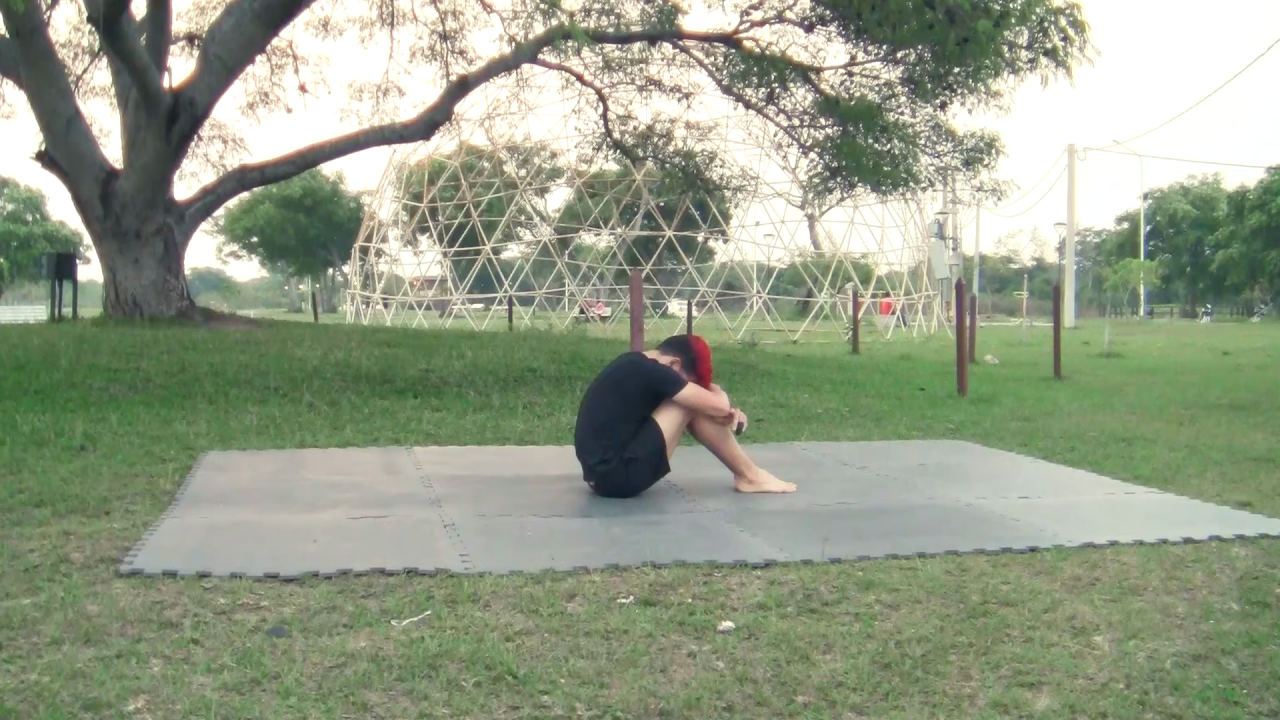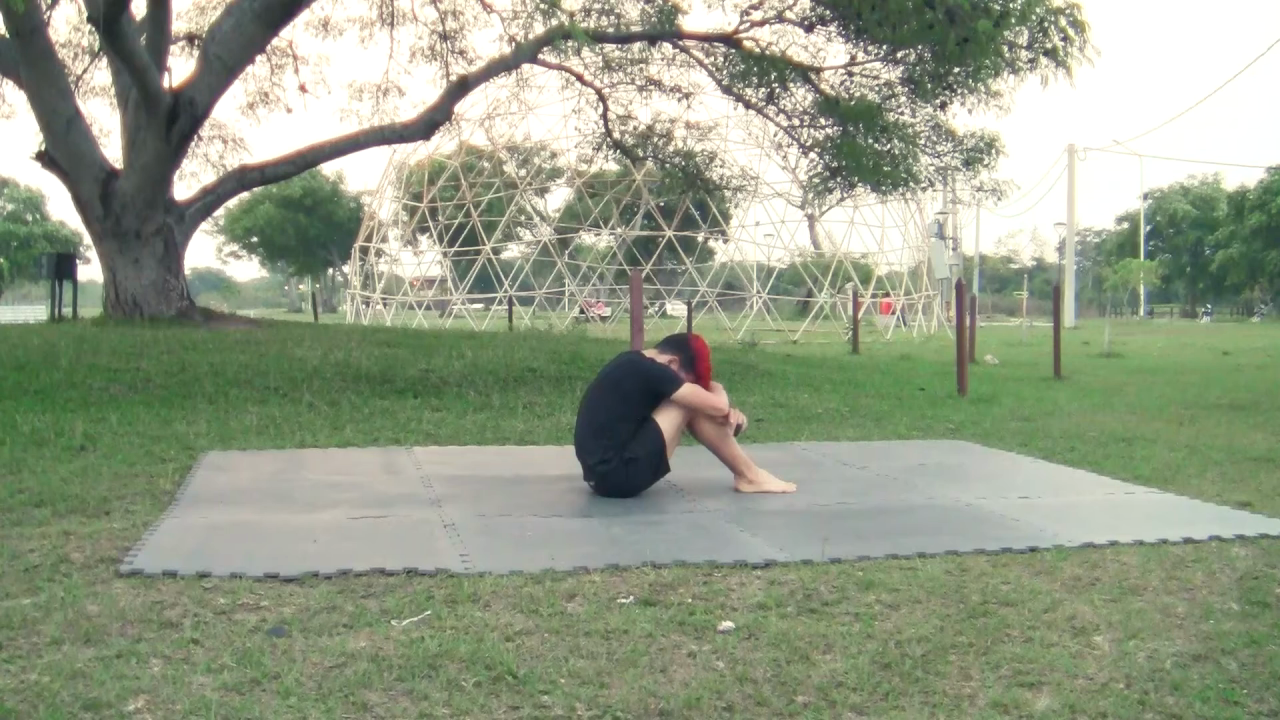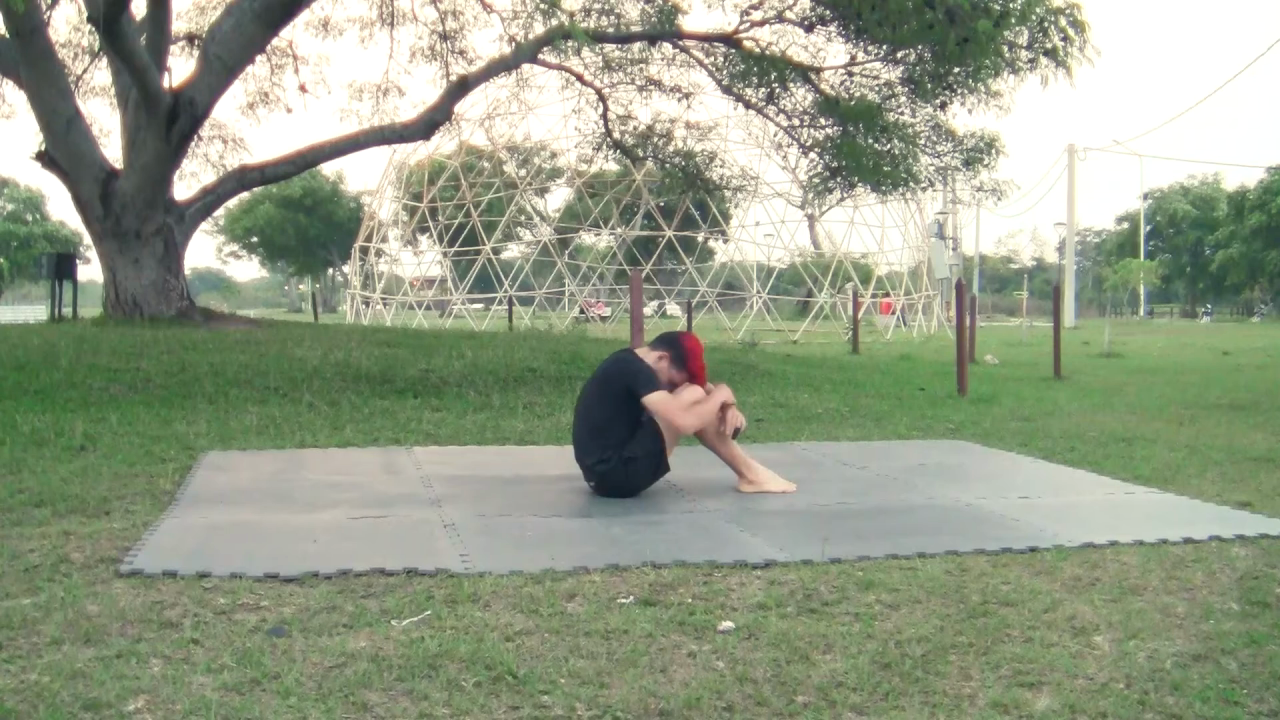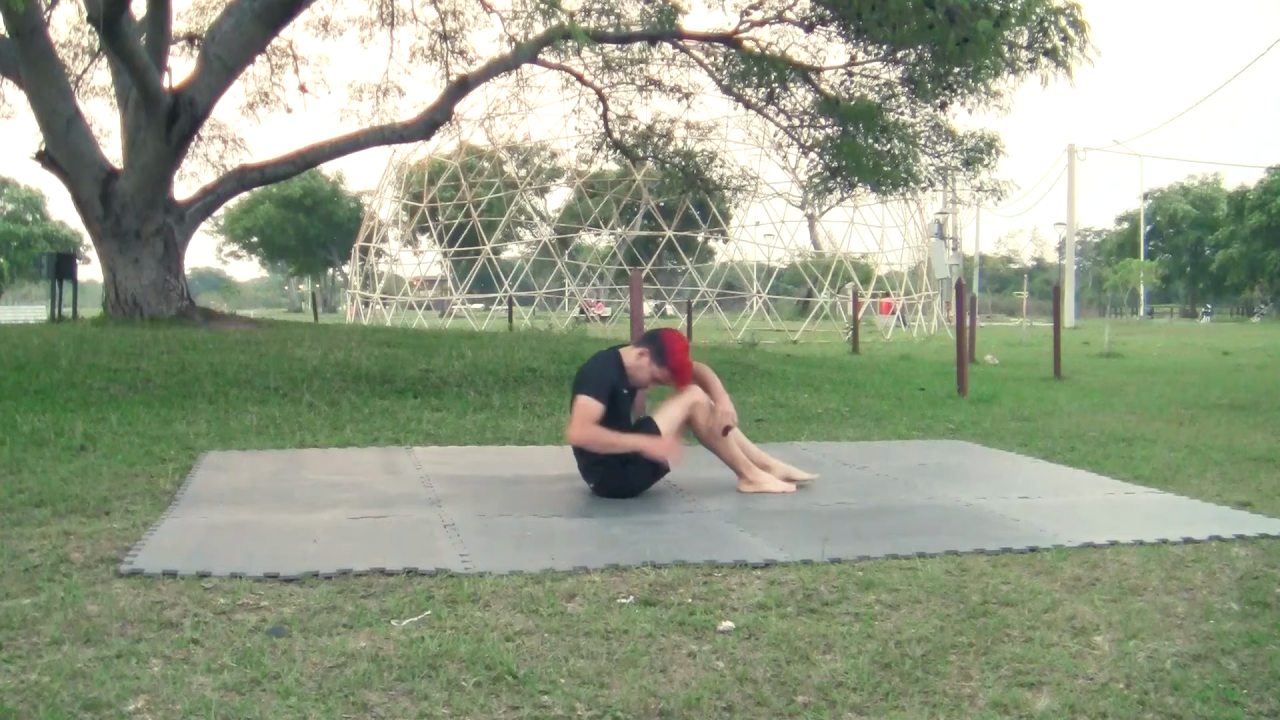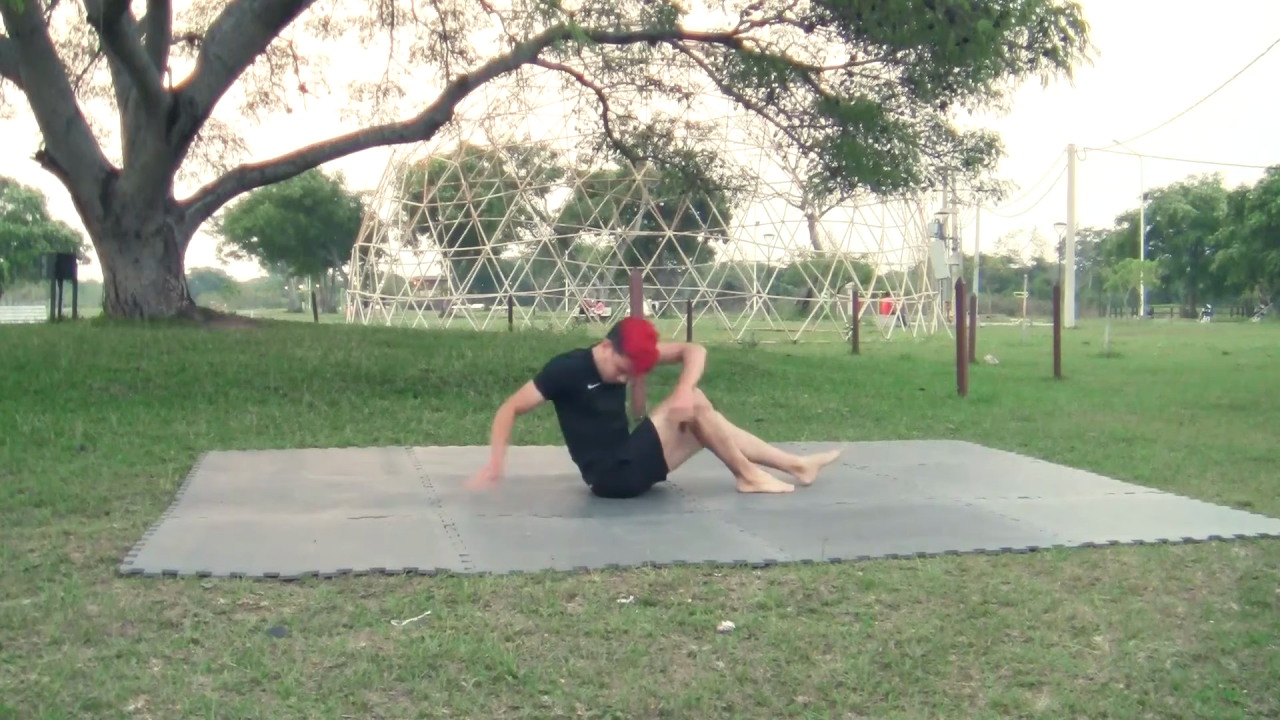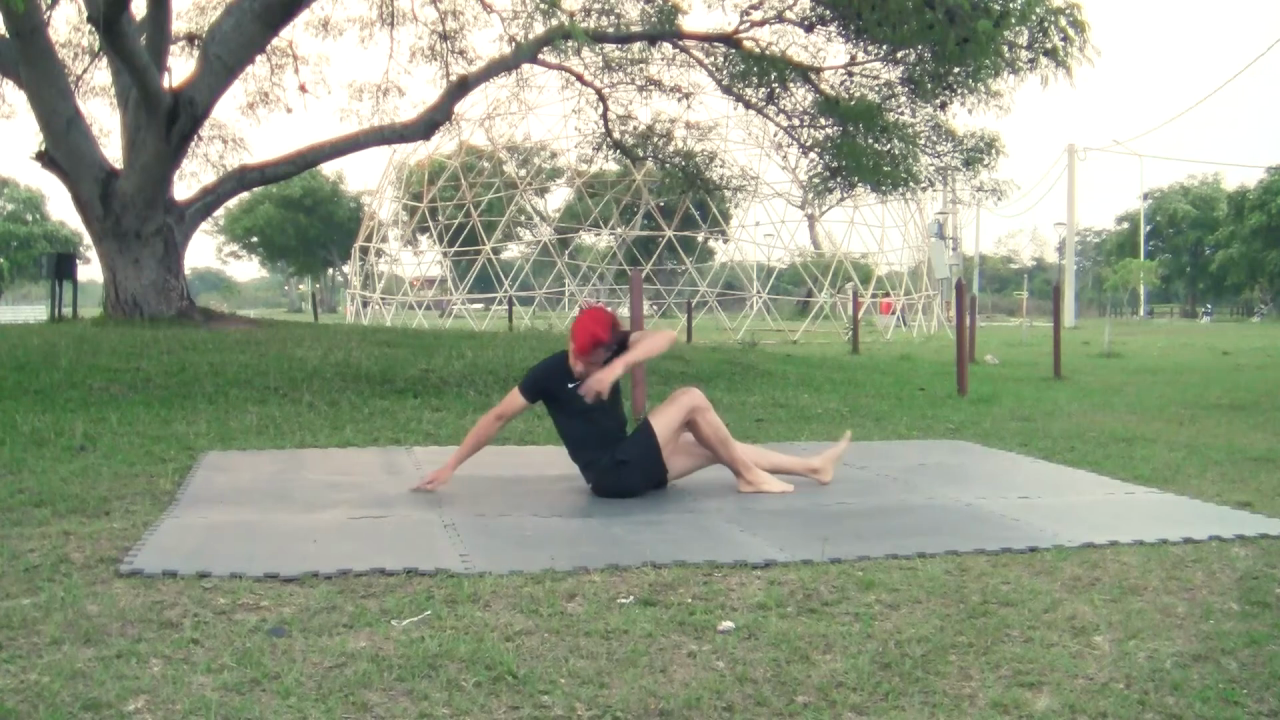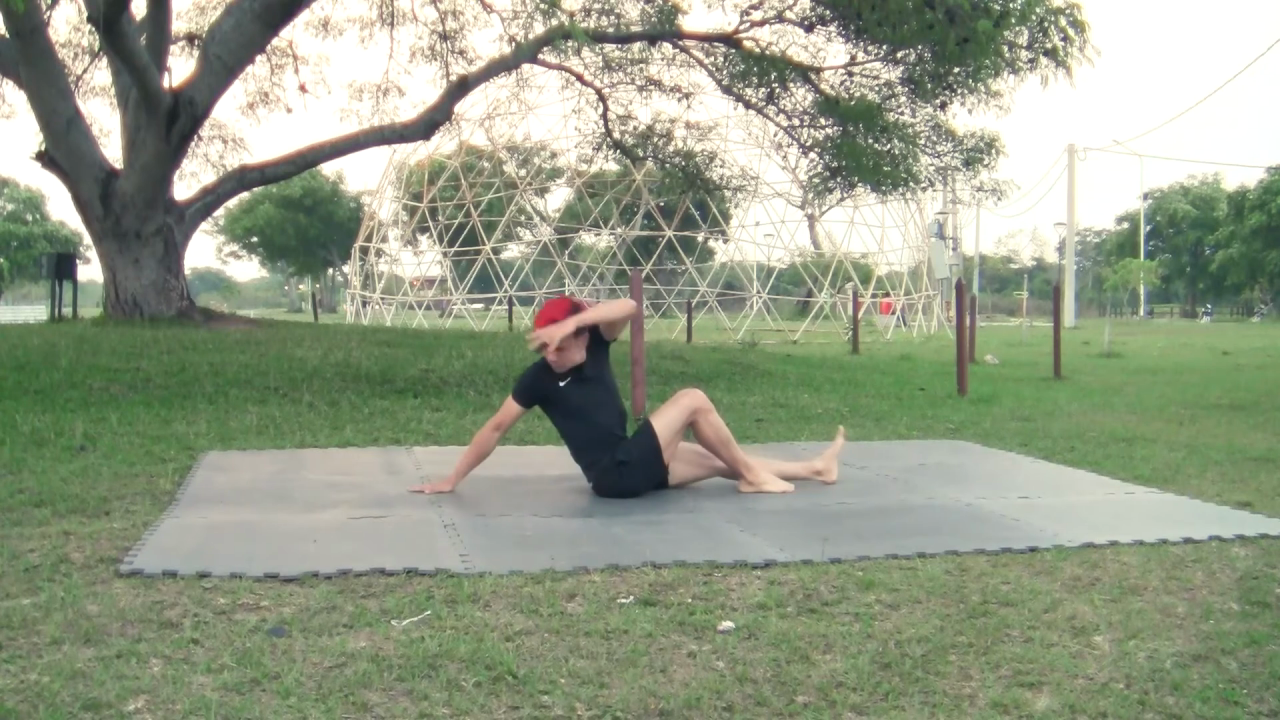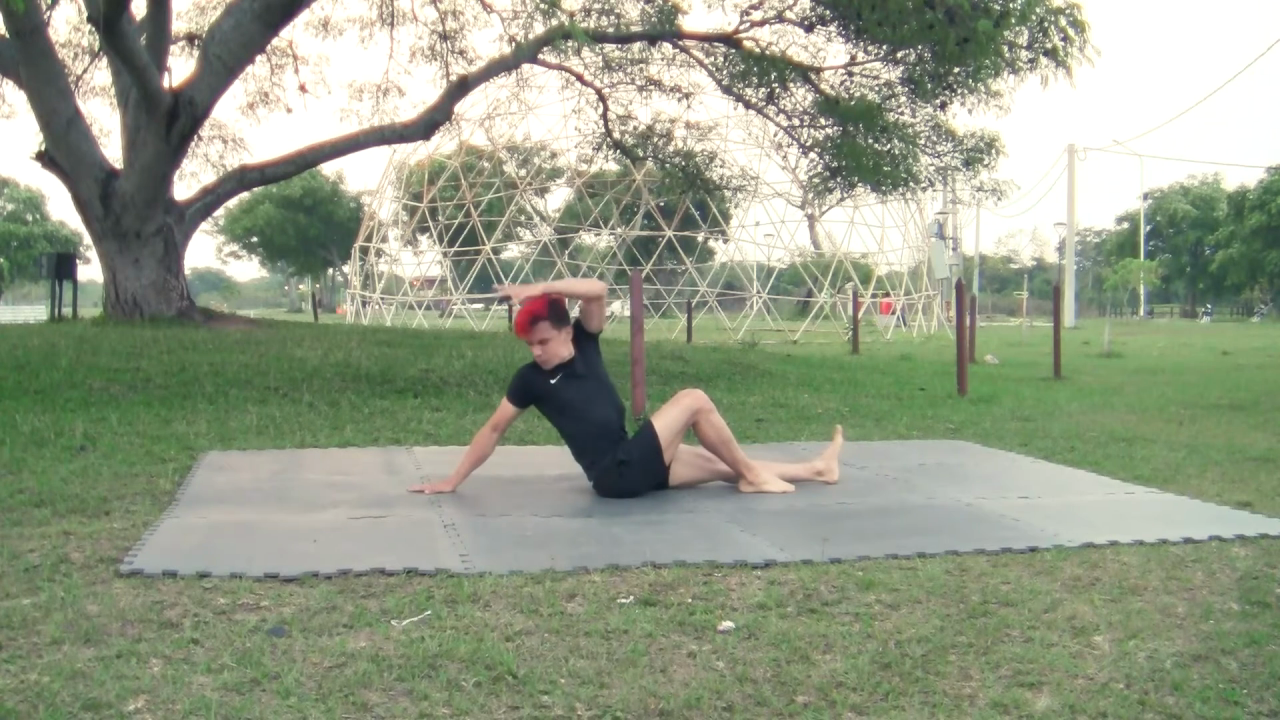
dt=0.2s
person 1, frame 1
left shoulder: (637, 364)
right shoulder: (650, 371)
right elbow: (718, 406)
left wrist: (729, 410)
right wrist: (718, 394)
left hip: (605, 472)
right hip: (617, 475)
left knee: (691, 399)
right knee: (692, 403)
left ankle: (747, 471)
right ankle: (749, 476)
person 1, frame 2
left shoulder: (636, 364)
right shoulder: (648, 370)
right elbow: (717, 405)
left wrist: (729, 411)
right wrist: (717, 390)
left hip: (606, 472)
right hip: (617, 475)
left knee: (692, 400)
right knee: (692, 402)
left ankle: (746, 470)
right ankle: (749, 476)
person 1, frame 3
left shoulder: (630, 362)
right shoulder: (634, 369)
right elbow: (685, 423)
left wrist: (727, 406)
right wrist: (720, 395)
left hip: (608, 470)
right hip: (615, 475)
left knee: (687, 405)
right knee: (693, 396)
left ankle: (750, 469)
right ankle: (750, 476)
person 1, frame 4
left shoulder: (629, 359)
right shoulder: (602, 371)
left elbow: (698, 370)
right elbow: (578, 433)
left wrist: (723, 399)
right wrist: (644, 443)
left hip: (620, 468)
right hip: (614, 476)
right knee: (693, 398)
left ankle: (772, 467)
right ankle: (750, 477)
person 1, frame 5
left shoulder: (623, 357)
right shoulder: (566, 369)
left elbow: (693, 350)
right elbow: (509, 409)
left wrist: (685, 389)
right wrist: (495, 460)
left hip: (626, 464)
right hip: (614, 475)
right knee: (697, 407)
left ankle: (797, 466)
right ankle: (748, 477)
person 1, frame 6
left shoulder: (612, 346)
right shoulder: (549, 373)
left elbow: (666, 337)
right elbow: (497, 417)
left wrist: (616, 367)
right wrist: (450, 465)
left hip: (630, 464)
right hip: (613, 476)
left knee: (716, 444)
right knee: (692, 400)
left ankle: (811, 466)
right ankle: (750, 477)
person 1, frame 7
left shoulder: (596, 344)
right shoulder: (539, 377)
left elbow: (629, 306)
right elbow: (495, 429)
left wrist: (570, 322)
right wrist: (452, 479)
left hip: (631, 464)
right hip: (615, 475)
left knee: (719, 460)
right knee: (693, 400)
left ankle: (814, 468)
right ankle: (752, 476)
person 1, frame 8
left shoulder: (585, 342)
right shoulder: (530, 379)
left elbow: (599, 290)
right elbow: (493, 430)
left wrist: (538, 290)
right wrist: (453, 481)
left hip: (633, 463)
right hip: (616, 475)
left knee: (719, 464)
right knee: (694, 400)
left ankle: (815, 469)
right ankle: (752, 476)
